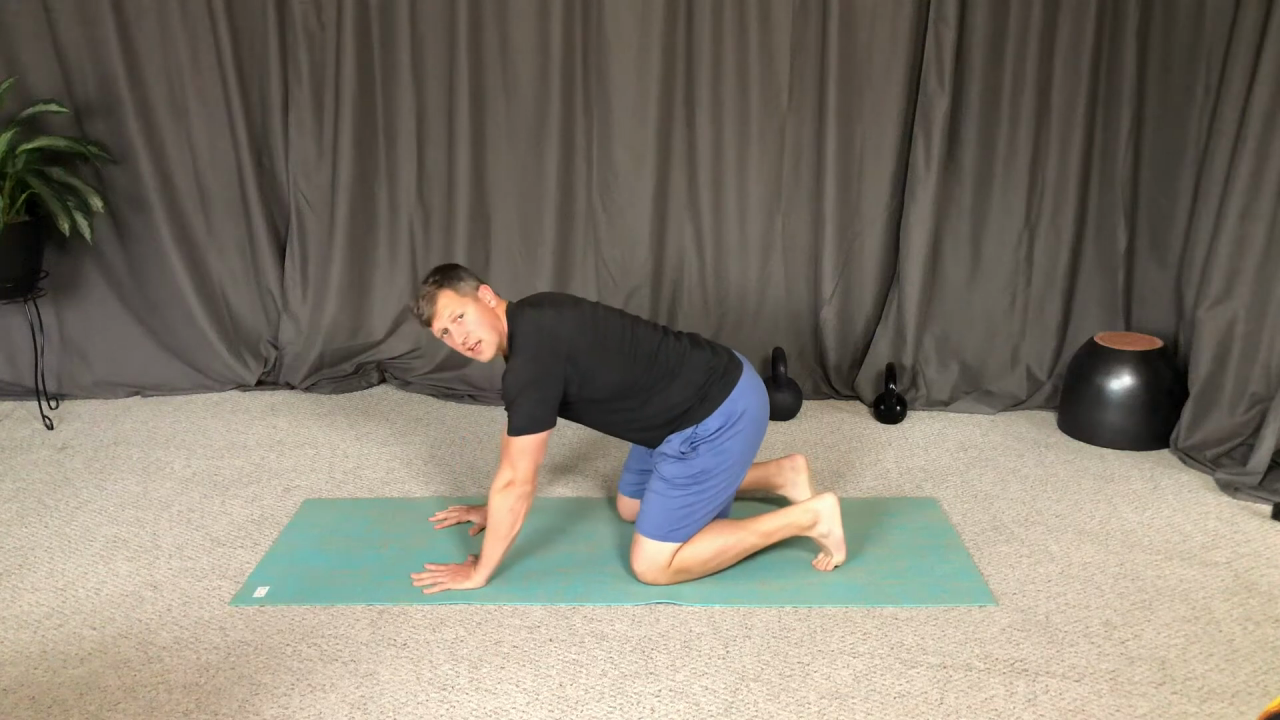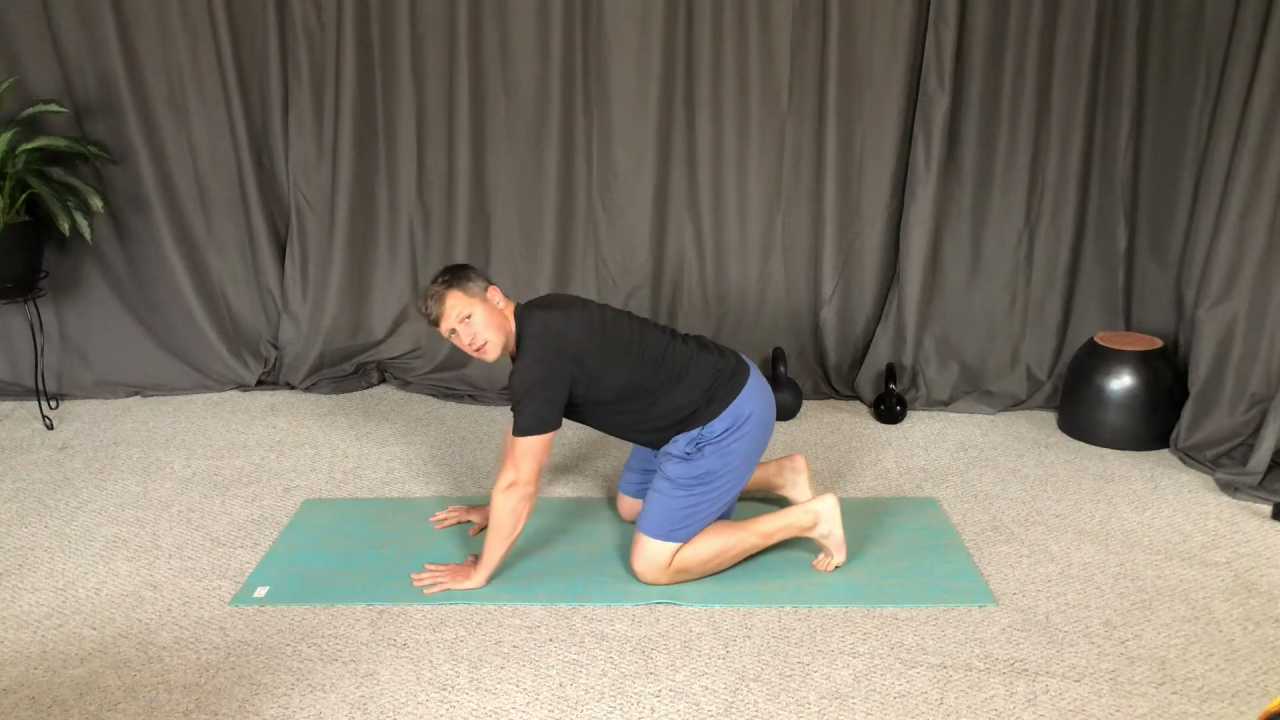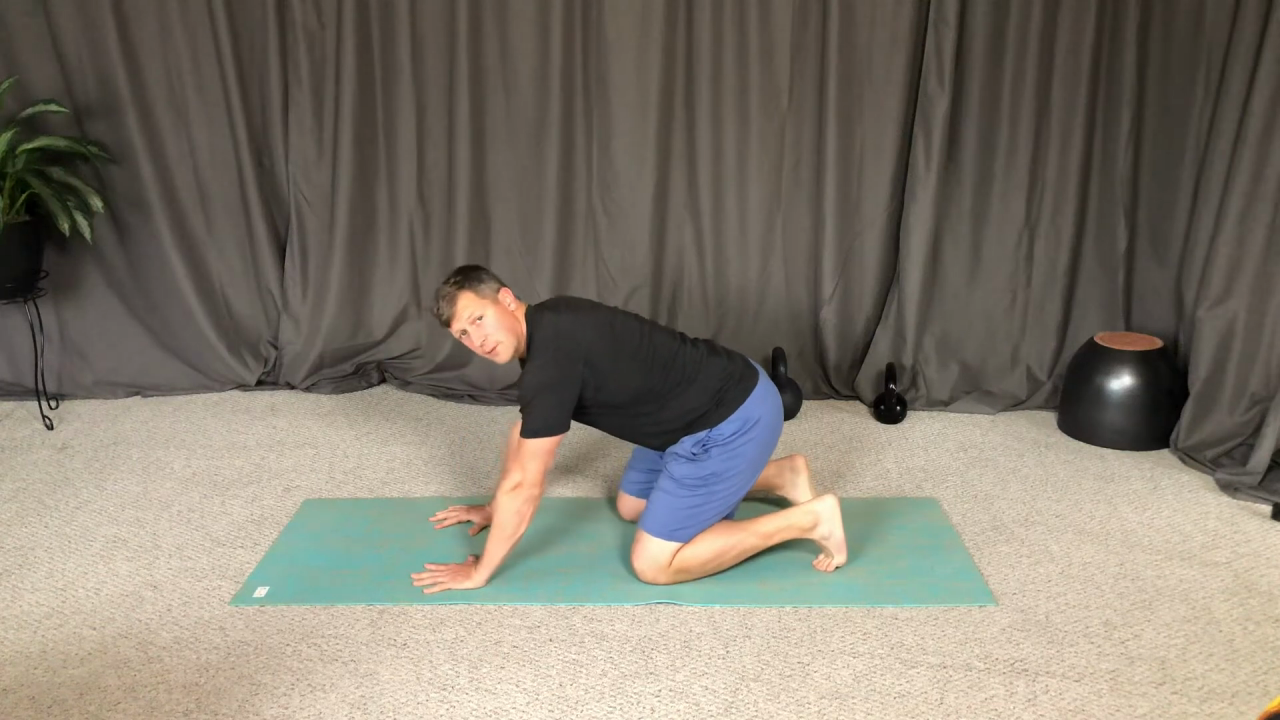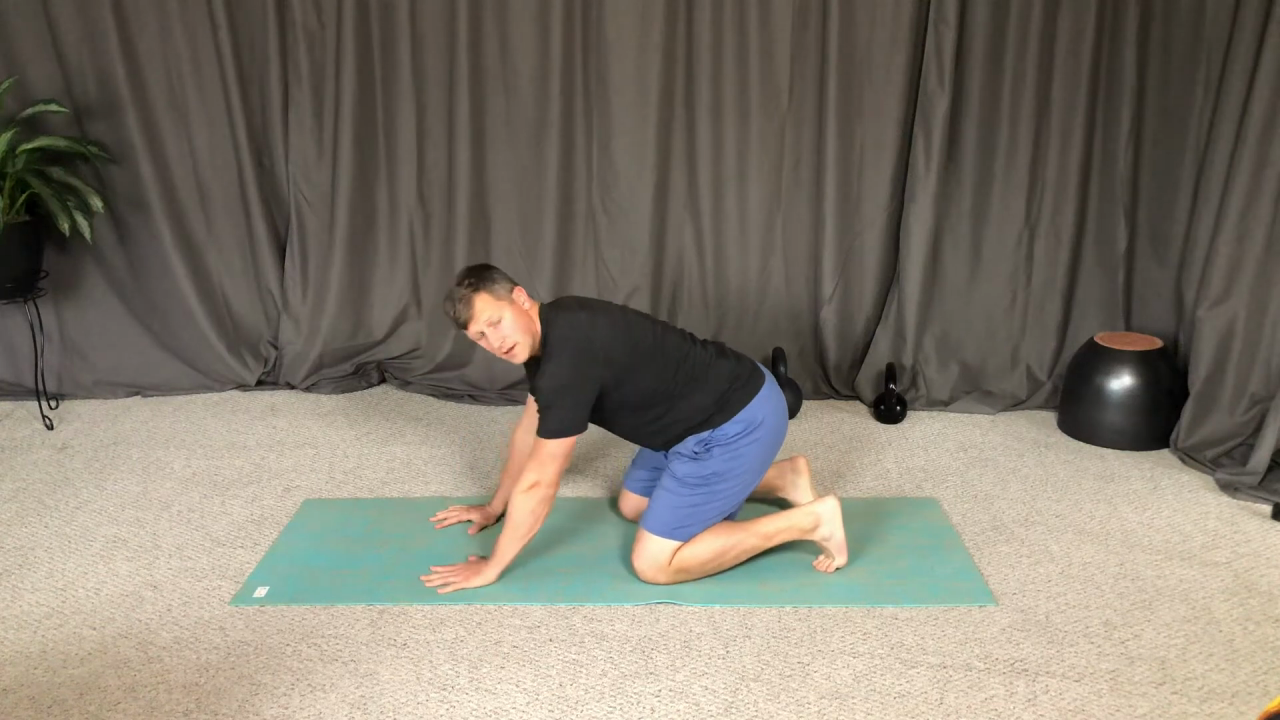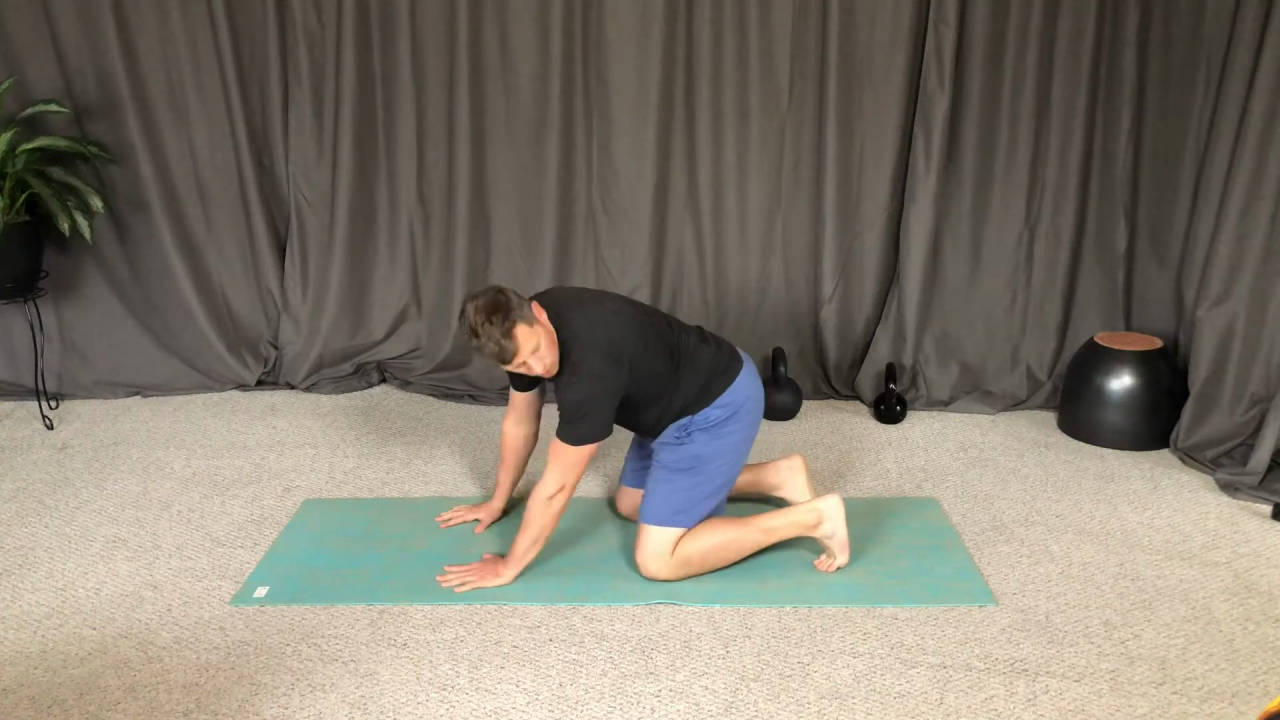
dt=0.3s
person 1, frame 1
left shoulder: (533, 356)
right shoulder: (529, 323)
left elbow: (517, 481)
right elbow: (520, 433)
left wrist: (479, 572)
right wrist: (494, 509)
left hip: (719, 414)
right hip: (713, 389)
left knee: (653, 564)
right knee: (631, 507)
left ankle: (809, 517)
right ankle: (780, 475)
person 1, frame 2
left shoulder: (540, 358)
right shoulder: (538, 324)
left elbow: (520, 482)
right elbow: (523, 430)
left wrist: (480, 572)
right wrist: (493, 508)
left hip: (726, 417)
right hip: (714, 395)
left knee: (652, 564)
right knee: (631, 506)
left ankle: (809, 517)
right ankle: (780, 474)
person 1, frame 3
left shoulder: (551, 359)
right shoulder: (545, 328)
left elbow: (525, 483)
right elbow: (526, 430)
left wrist: (480, 572)
right wrist: (494, 508)
left hip: (734, 420)
right hip: (717, 400)
left knee: (653, 564)
right knee: (631, 506)
left ankle: (809, 519)
right ankle: (781, 475)
person 1, frame 4
left shoulder: (567, 360)
right shoulder: (534, 333)
left elbow: (537, 482)
right elbow: (531, 427)
left wrist: (491, 567)
right wrist: (495, 507)
left hip: (739, 421)
right hip: (707, 409)
left knee: (653, 563)
right knee: (633, 506)
left ankle: (809, 520)
right ankle: (779, 477)
person 1, frame 5
left shoulder: (591, 366)
right shoulder: (524, 336)
left elbow: (557, 486)
right elbow: (519, 420)
left wrist: (507, 567)
right wrist: (497, 502)
left hip: (720, 403)
right hip: (684, 394)
left knee: (657, 559)
right knee: (630, 505)
left ankle: (814, 517)
right ankle: (779, 475)
